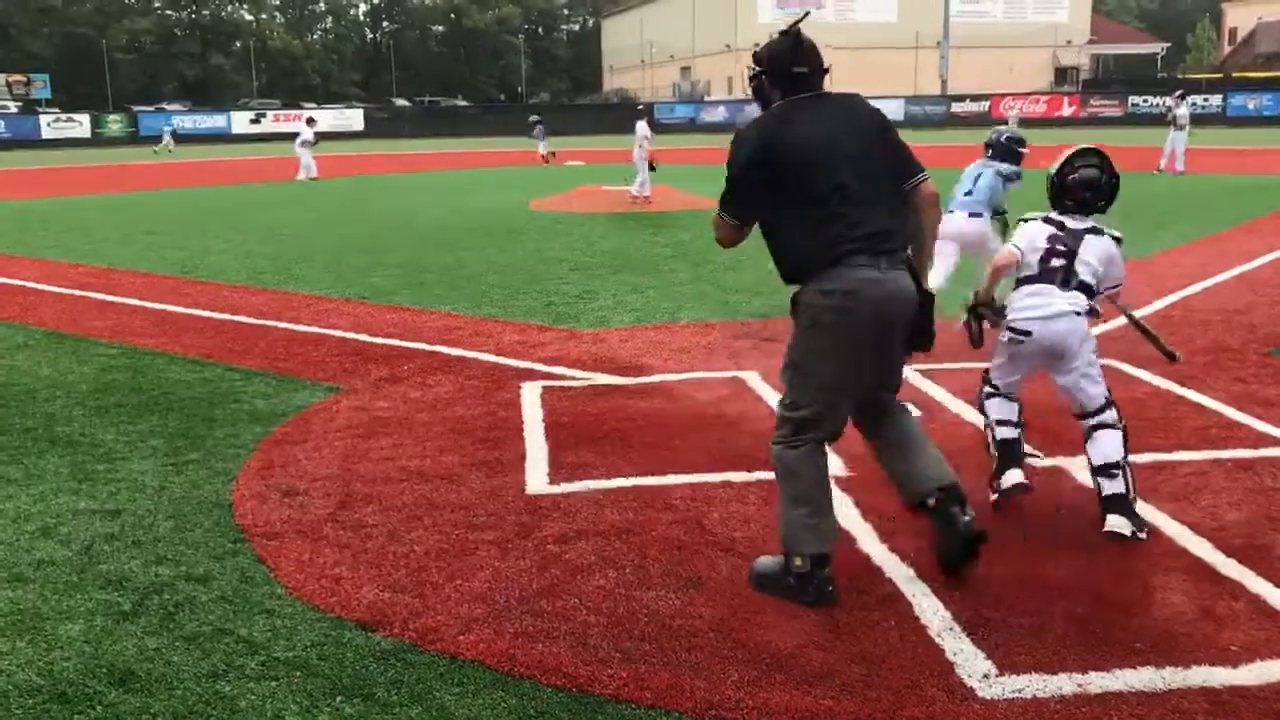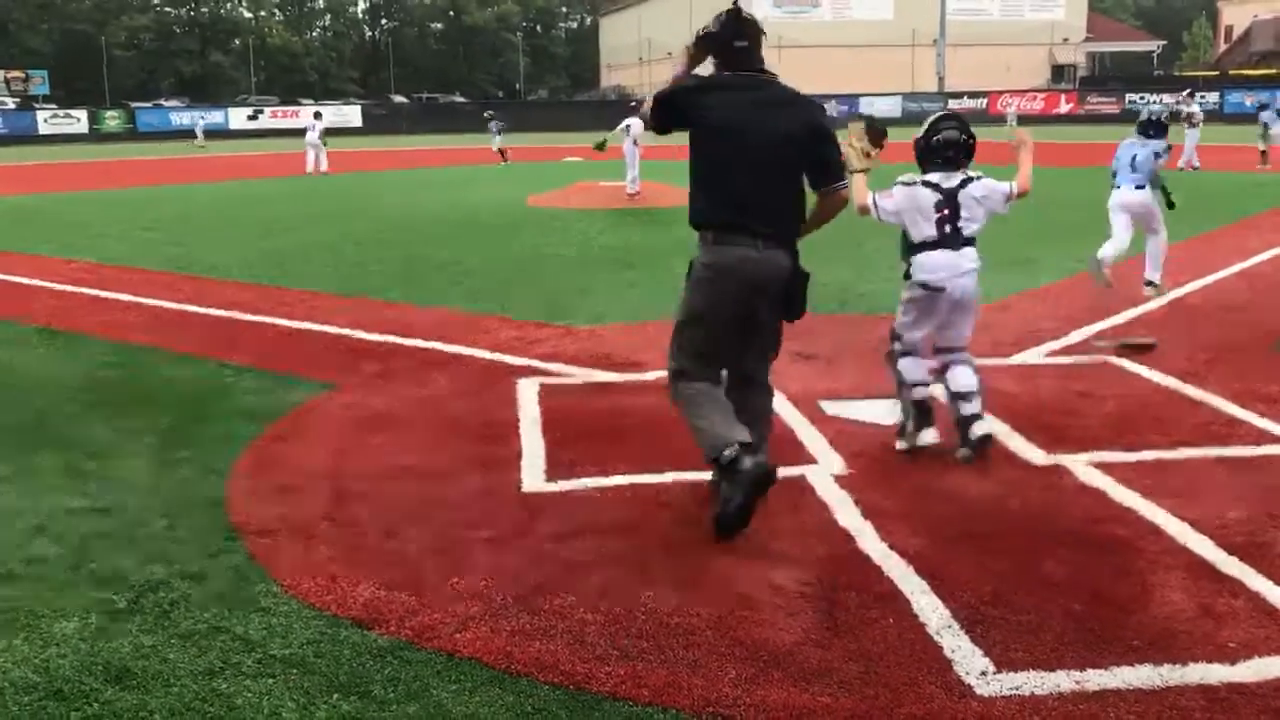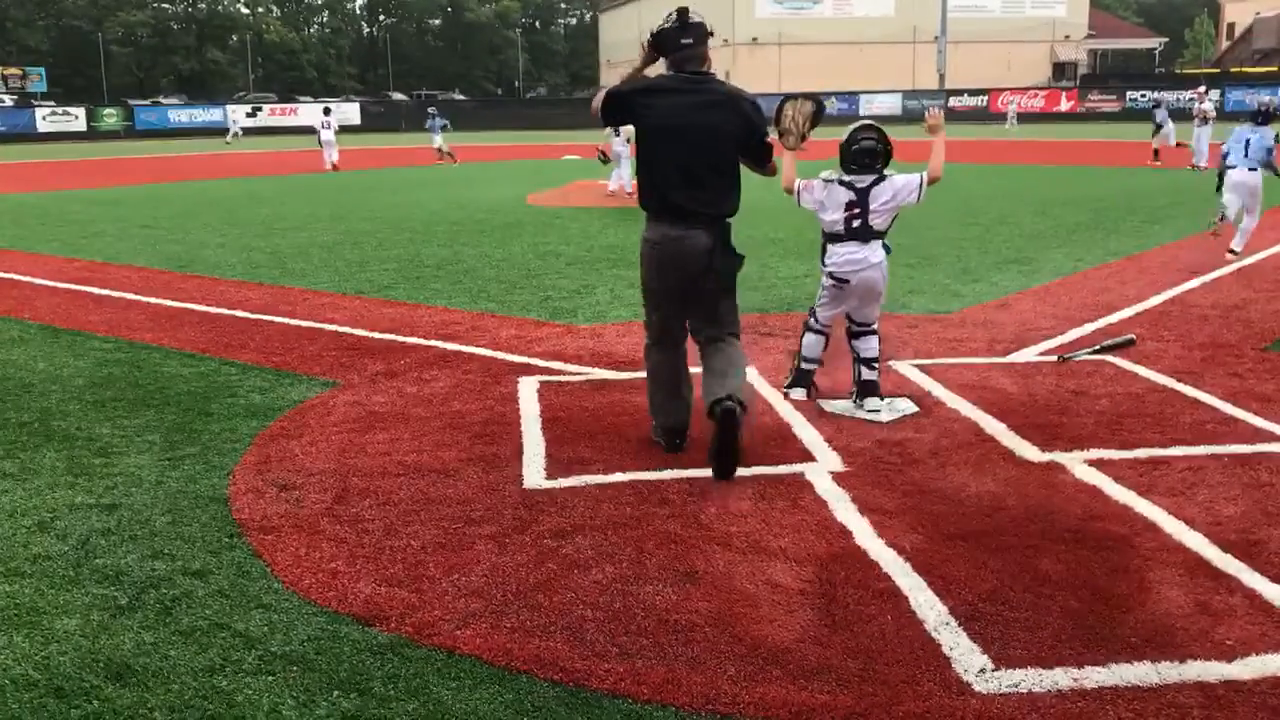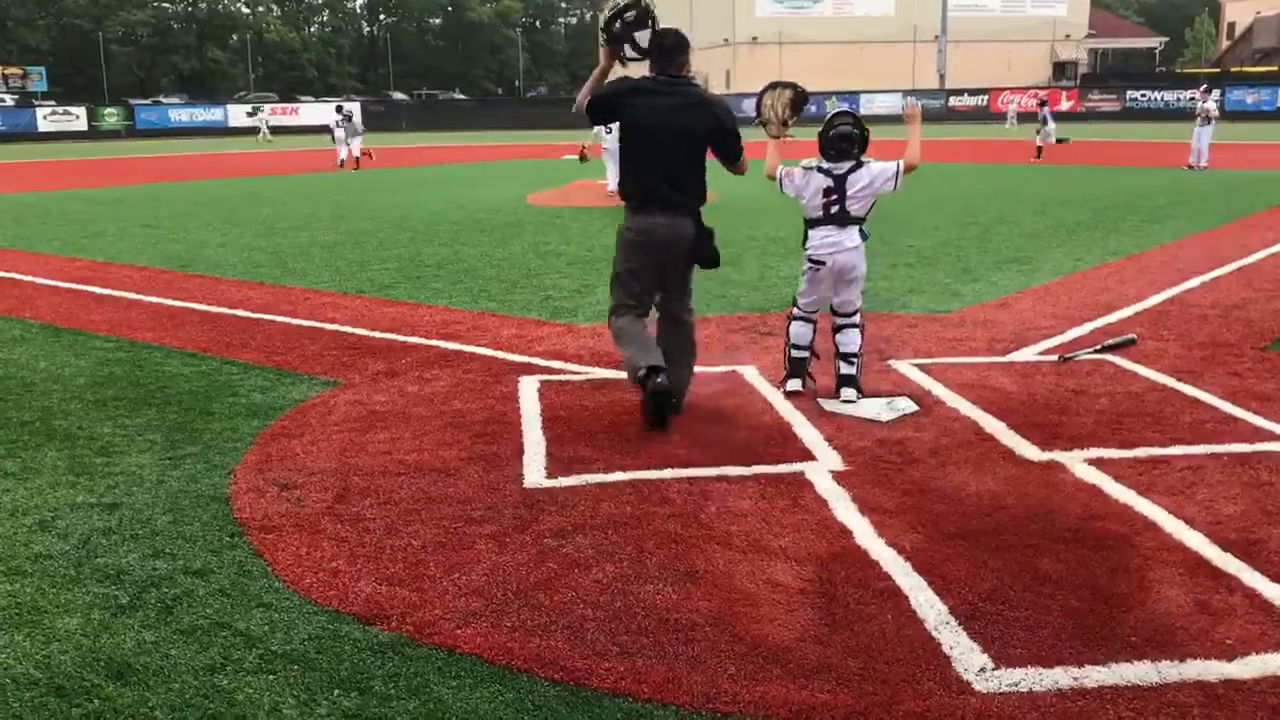
dt=0.5s
person 1, frame 1
left shoulder: (758, 135)
right shoulder: (862, 113)
left elbow: (728, 234)
right elbow: (925, 193)
left wrist: (734, 195)
right wrist: (917, 275)
left hip: (836, 291)
right hip: (893, 286)
left knee: (800, 430)
right knee: (880, 407)
left ankle: (809, 566)
right ankle: (949, 507)
person 1, frame 2
left shoulder: (698, 94)
right shoulder: (806, 110)
left elbow: (650, 119)
right elbow: (836, 198)
left wrist: (687, 66)
left hip: (722, 255)
right hip: (779, 260)
left knee: (691, 373)
right knee: (752, 374)
left ankle: (738, 458)
right ankle: (742, 478)
person 1, frame 3
left shoulder: (645, 95)
right shoulder: (739, 104)
left elbow: (599, 107)
right elbow: (767, 167)
left wrist: (641, 65)
left hip: (663, 234)
right hip: (713, 238)
left knee: (664, 336)
right knee: (720, 333)
left ankle: (671, 428)
right ankle: (727, 402)
person 1, frame 4
left shoulder: (625, 92)
right shoulder: (709, 105)
left elbow: (582, 107)
right elbow: (738, 164)
left wrist: (605, 64)
left hip: (641, 222)
right hip: (686, 224)
left knee: (626, 311)
right knee: (677, 312)
left ankle: (652, 374)
right ankle: (674, 394)
person 2, frame 1
left shoulder: (1034, 226)
right shoulder: (1105, 241)
left elbow: (1002, 261)
right elbow: (1112, 293)
left wrist: (982, 297)
left hip: (1023, 323)
right hip: (1071, 325)
left knee: (997, 389)
right knee: (1098, 413)
left ankle: (1009, 468)
right ankle: (1118, 507)
person 2, frame 2
left shoulder: (910, 191)
right shoulder: (977, 187)
left elbow: (864, 204)
right elbow: (1022, 188)
left wrist: (858, 168)
right wrist: (1024, 151)
left hip: (928, 278)
right hip: (965, 277)
left knee: (906, 344)
right knee: (955, 353)
left ankle: (921, 423)
right ankle: (974, 425)
person 2, frame 3
left shoulder: (828, 186)
right shoulder: (892, 186)
left elbow: (788, 185)
right elbow: (934, 175)
left wrist: (789, 149)
right wrist: (937, 135)
left hip: (839, 267)
right hip: (874, 266)
left knee: (819, 322)
right knee: (865, 326)
left ankle: (801, 383)
right ankle: (870, 392)
person 2, frame 4
left shoulder: (808, 173)
right shoulder: (869, 172)
left elbow: (771, 171)
right elbow: (911, 162)
left wrist: (774, 136)
right wrist: (914, 124)
left hip: (819, 252)
right hip: (851, 251)
left knee: (804, 312)
right knee: (848, 317)
left ankle: (795, 376)
right ankle: (848, 383)
